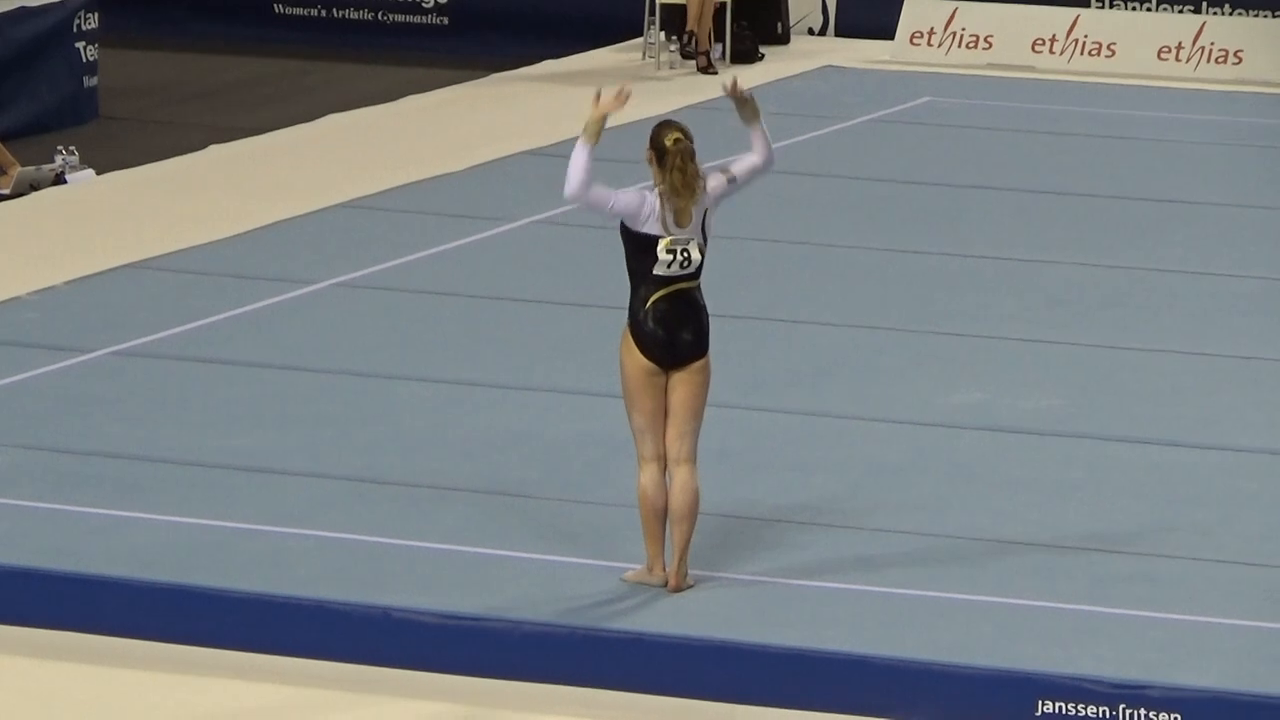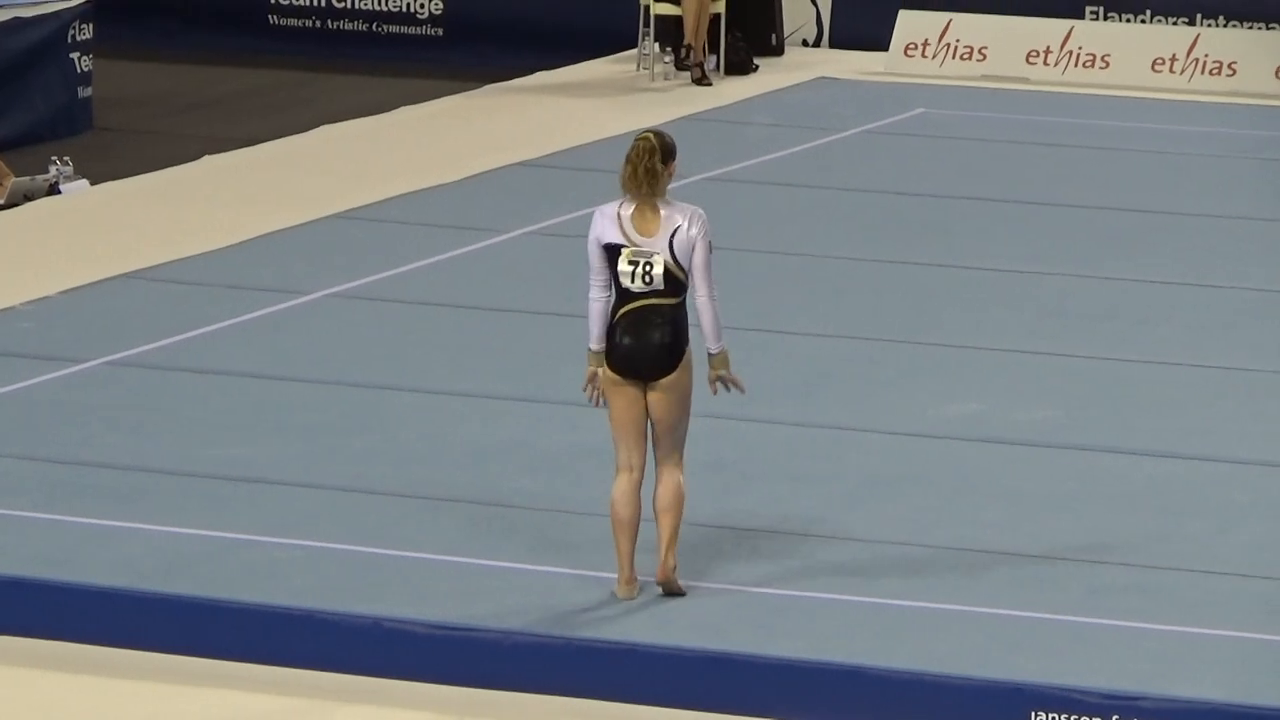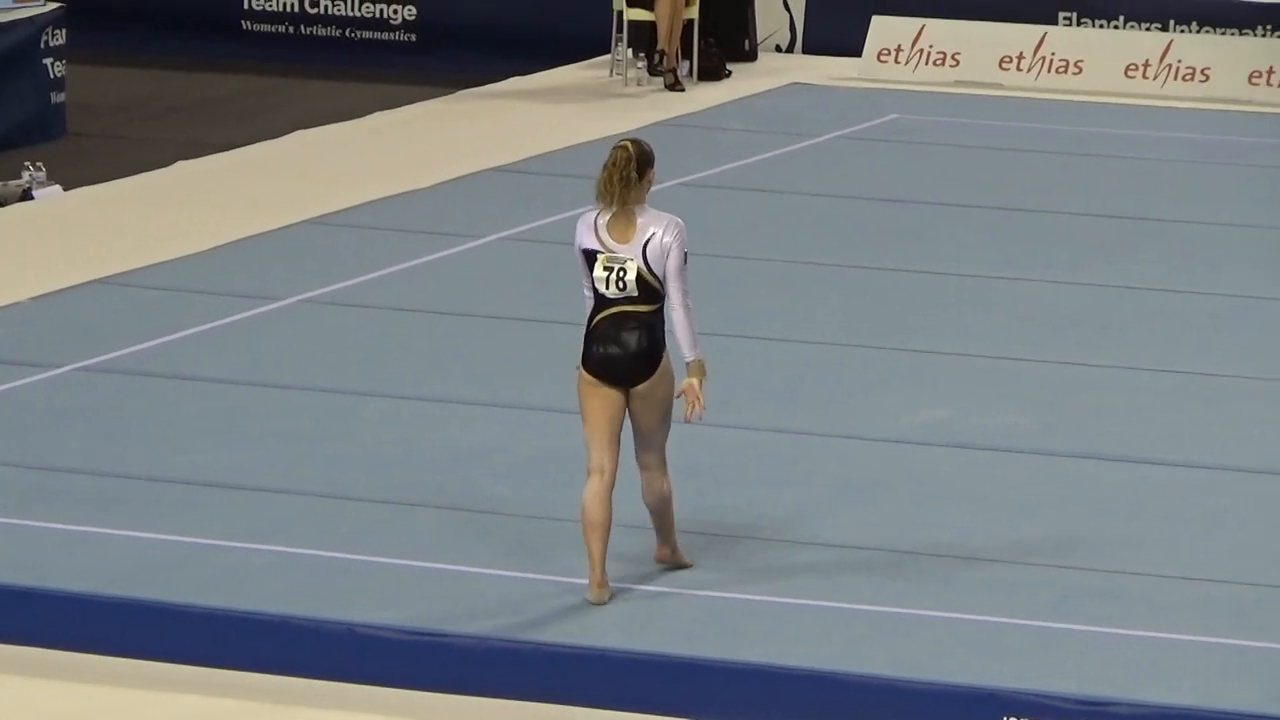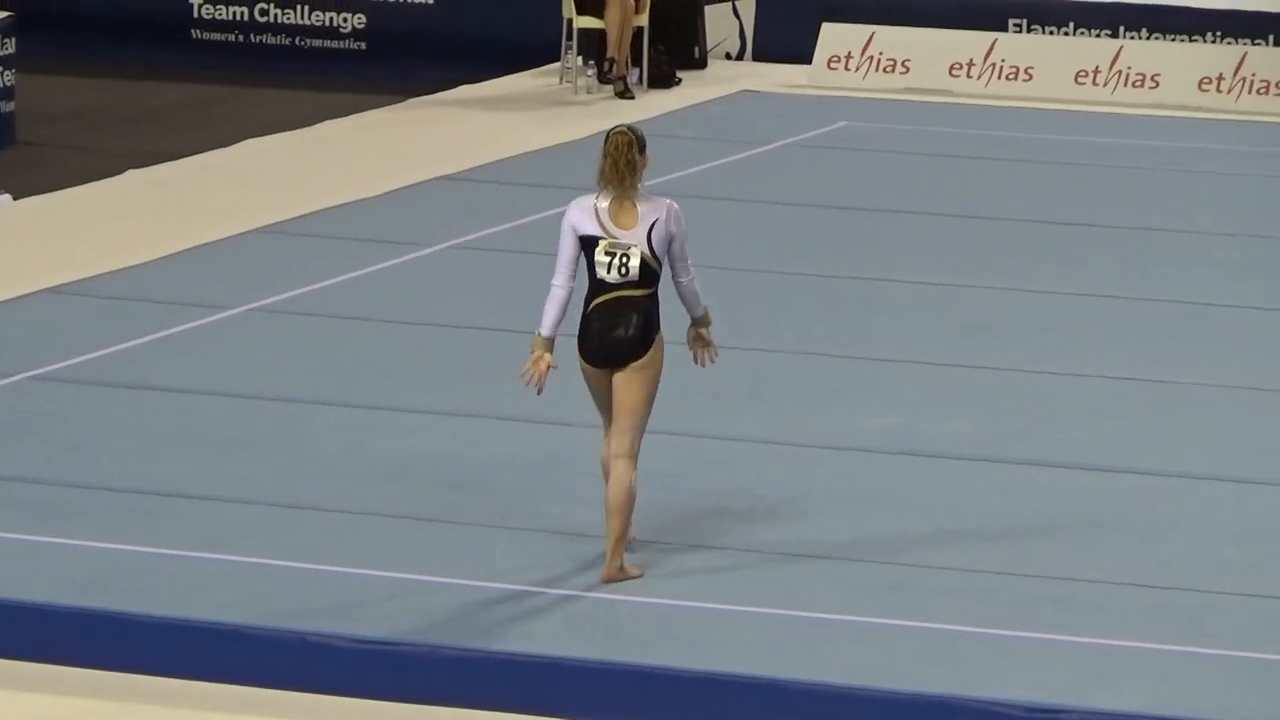
dt=0.5s
person 1, frame 1
left shoulder: (645, 203)
right shoulder: (705, 191)
left elbow: (575, 189)
right elbow: (762, 159)
left wrist: (593, 125)
right wrist: (748, 109)
left hip: (647, 338)
right hip: (693, 333)
left knee: (651, 458)
right knee: (682, 460)
left ankle: (653, 565)
right ankle: (678, 569)
person 1, frame 2
left shoulder: (604, 218)
right shoulder: (691, 221)
left elbow: (599, 294)
right elbow: (704, 295)
left wrist: (594, 356)
right wrist: (719, 357)
left hip: (621, 347)
right hip: (668, 348)
left knee: (627, 468)
right knee: (670, 463)
left ankle: (626, 576)
right ankle: (667, 565)
person 1, frame 3
left shoulder: (586, 225)
right shoulder: (668, 229)
right elbow: (678, 302)
right wrist: (693, 368)
left hip: (598, 352)
right hip: (646, 354)
left knee: (599, 472)
right knee: (652, 462)
left ankle: (597, 579)
right ankle: (666, 546)
person 1, frame 4
left shoulder: (579, 211)
right shoulder: (666, 213)
left elbow: (562, 282)
right elbow: (682, 277)
left wrist: (544, 342)
right wrist: (699, 321)
left hip: (594, 333)
right hip: (640, 337)
left knee: (613, 436)
right knee: (624, 452)
left ankle: (616, 525)
right ankle: (614, 559)
